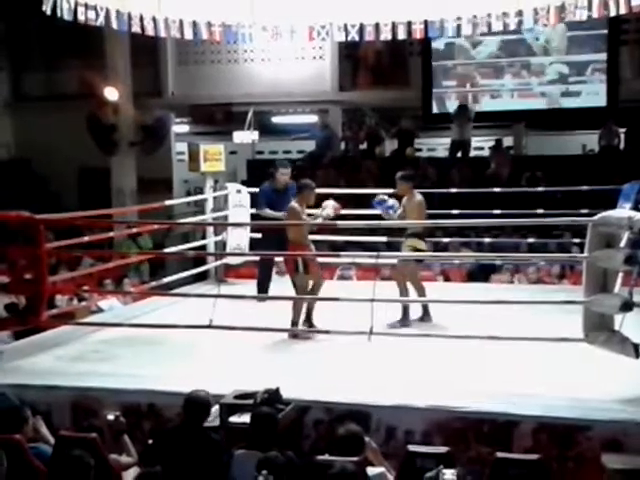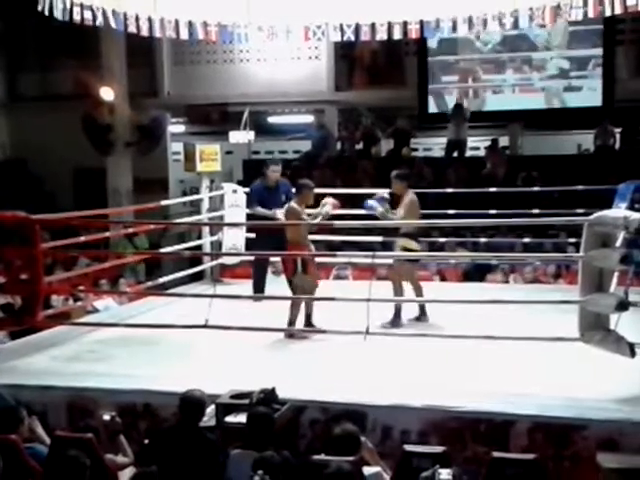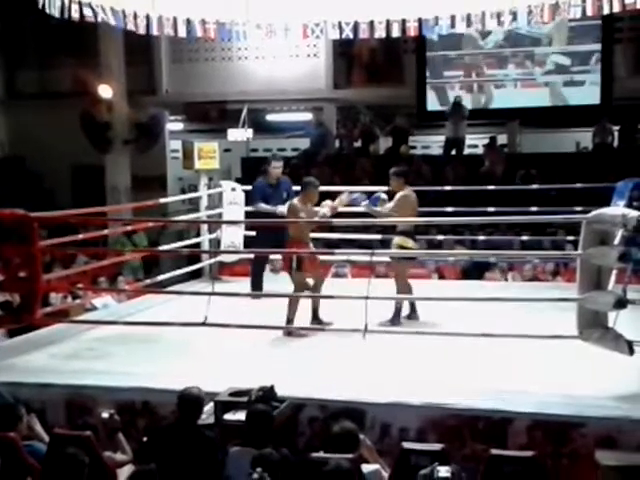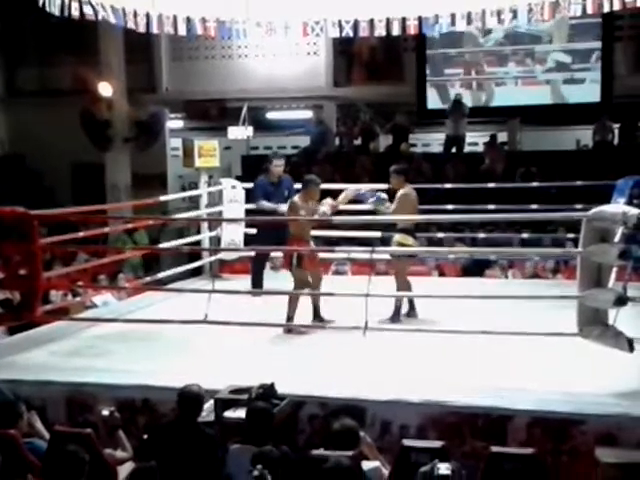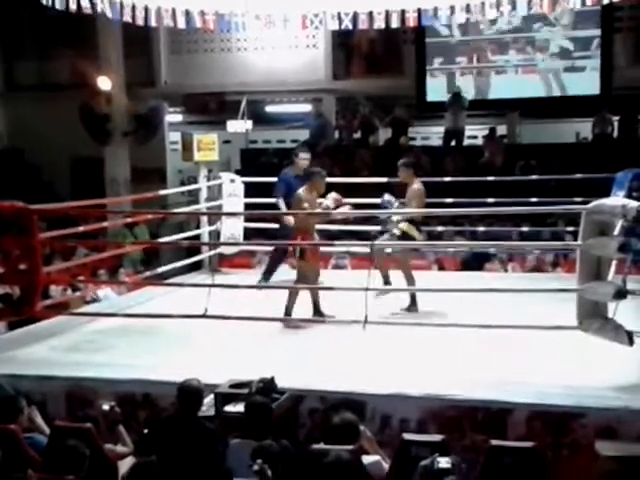
dt=0.2s
person 1, frame 1
left shoulder: (299, 207)
right shoulder: (294, 208)
left elbow: (310, 225)
right elbow: (310, 225)
left wrist: (323, 211)
right wrist: (328, 213)
left hip: (305, 250)
right hip: (299, 252)
left knee: (318, 281)
right knee: (303, 290)
left ankle: (309, 320)
right ankle: (294, 329)
person 1, frame 2
left shoulder: (300, 207)
right shoulder: (293, 208)
left elbow: (308, 224)
right elbow: (311, 225)
left wrist: (322, 209)
right wrist: (326, 212)
left hip: (304, 250)
right hip: (297, 252)
left knee: (311, 286)
right knee: (302, 290)
left ankle: (308, 322)
right ankle: (290, 328)
person 1, frame 3
left shoulder: (307, 205)
right shoulder: (295, 205)
left elbow: (317, 219)
right elbow: (307, 225)
left wrist: (335, 205)
right wrist: (325, 212)
left hip: (306, 247)
right hip: (297, 249)
left knee: (319, 279)
right knee: (300, 287)
left ankle: (316, 318)
right ankle: (289, 326)
person 1, frame 4
left shoulder: (309, 203)
right shoulder: (296, 203)
left elbow: (326, 209)
right elbow: (308, 222)
left wrist: (344, 198)
right wrist: (324, 211)
left hip: (307, 245)
right hip: (297, 246)
left knee: (317, 278)
right knee: (300, 285)
left ankle: (317, 316)
right ankle: (289, 324)
person 1, frame 5
left shoulder: (313, 195)
right shoulder: (301, 195)
left elbow: (320, 215)
right elbow: (311, 215)
left wrist: (339, 212)
right wrist: (326, 205)
left hip: (310, 237)
right hip: (302, 238)
left knee: (314, 274)
right knee: (302, 278)
left ankle: (317, 310)
right ankle: (287, 316)
person 2, frame 1
left shoulder: (417, 200)
right shoulder: (406, 199)
left elbow: (412, 223)
right elbow: (396, 218)
left wrist: (397, 213)
right wrist: (385, 209)
left hip: (415, 241)
right hip: (411, 240)
left knee: (399, 276)
right knee: (414, 279)
left ankle: (405, 317)
right ankle: (426, 313)
person 2, frame 2
left shoulder: (409, 199)
right shoulder: (405, 197)
left elbow: (398, 220)
right elbow: (397, 218)
left wrist: (379, 210)
right wrist: (384, 207)
left hip: (407, 241)
right hip: (407, 241)
left knee: (395, 278)
right knee: (412, 278)
left ankle: (396, 318)
right ankle: (422, 313)
person 2, frame 3
left shoulder: (403, 196)
right shoulder: (408, 195)
left elbow: (385, 213)
left wrist: (366, 205)
right wrist: (383, 203)
left hip: (404, 238)
right hip: (407, 237)
left knee: (399, 277)
right knee: (401, 276)
left ankle: (396, 317)
right ankle: (412, 311)
person 2, frame 4
left shoulder: (403, 193)
right shoulder: (410, 192)
left elbow: (392, 213)
left wrist: (376, 204)
right wrist: (385, 202)
left hip: (403, 235)
right hip: (408, 234)
left knee: (399, 275)
right knee: (401, 274)
left ankle: (396, 314)
right ankle: (412, 309)
person 2, frame 5
left shoulder: (416, 188)
right shoulder: (414, 186)
left elbow: (413, 213)
left wrist: (396, 211)
right wrist: (396, 210)
left hip: (408, 227)
right hip: (410, 228)
left knee: (377, 248)
right knee: (404, 267)
left ankle: (386, 282)
right ankle: (412, 304)
person 3, frame 1
left shoulder: (293, 187)
right shoulder: (265, 188)
right elbow: (261, 210)
right wrist: (280, 215)
right hip: (271, 230)
right knee: (266, 262)
right ankle: (262, 292)
person 3, frame 2
left shoulder: (285, 184)
right shoulder: (257, 187)
right elbow: (253, 208)
right wrist: (271, 213)
left hip: (282, 228)
right hip: (264, 229)
right knee: (261, 261)
right ankle: (258, 292)
person 3, frame 3
left shoulder: (286, 182)
right shoulder: (259, 184)
left elbow: (291, 202)
right elbow: (257, 205)
left wrist: (287, 208)
right wrist: (274, 209)
left hip: (283, 226)
right hip: (265, 227)
right knee: (260, 258)
right ankle: (256, 289)
person 3, frame 4
left shoulder: (287, 180)
right shoulder: (261, 182)
right elbow: (259, 203)
right wrist: (277, 207)
left hip: (284, 224)
right hip: (266, 225)
right knee: (261, 256)
right ankle: (256, 286)
person 3, frame 5
right shoulder: (286, 174)
right elbow: (279, 197)
right wrist: (285, 214)
right hip: (289, 217)
right knee: (282, 247)
right ankle: (265, 277)
